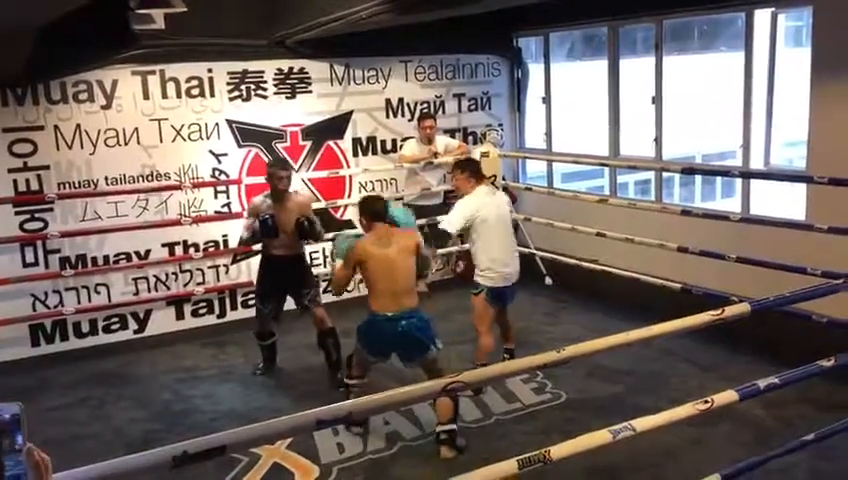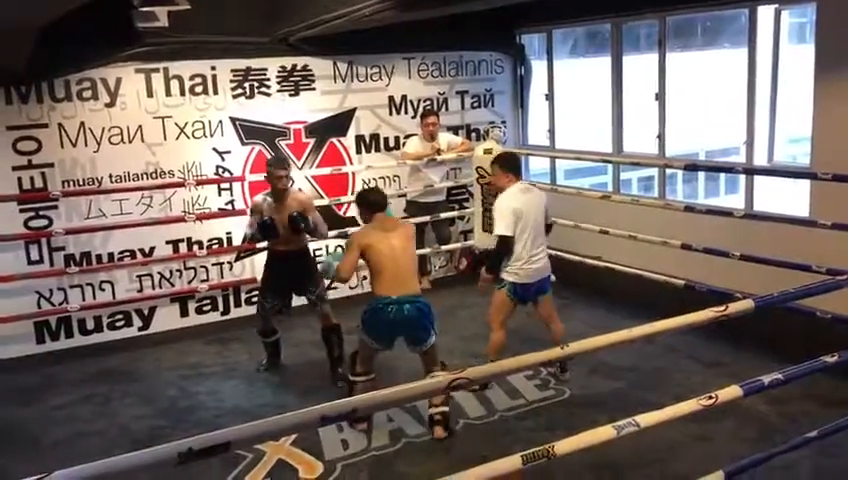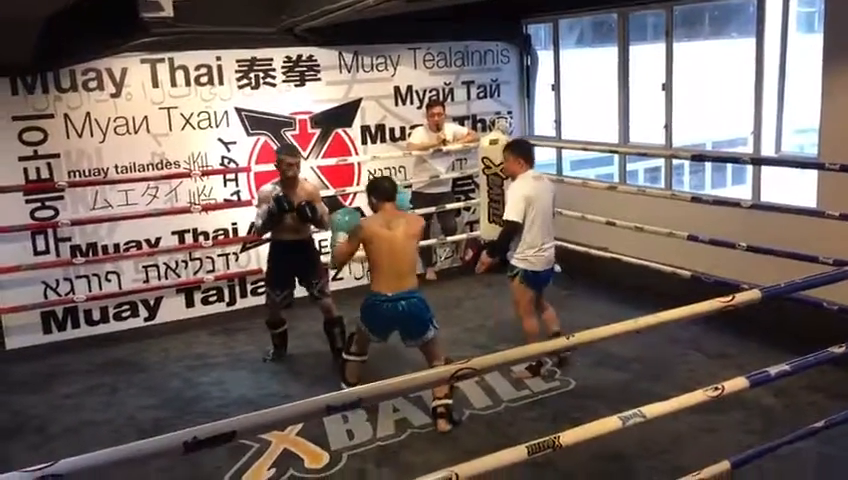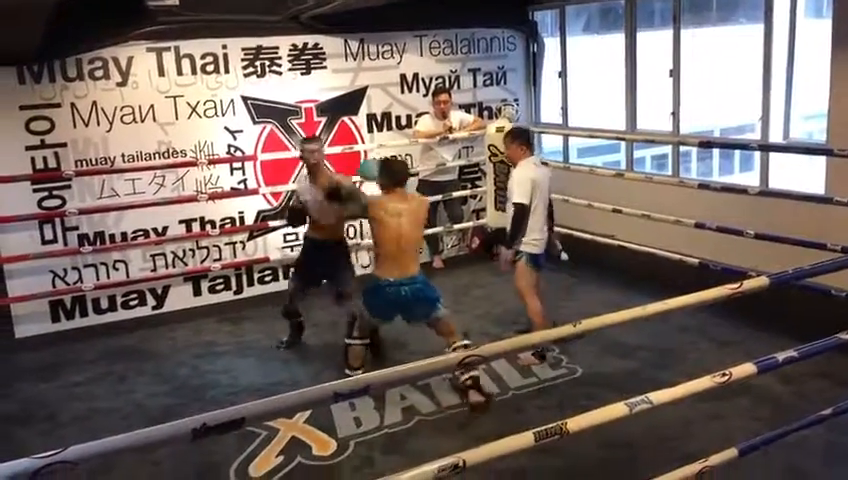
dt=0.4s
person 1, frame 1
left shoulder: (358, 246)
right shoulder: (411, 236)
left elbow: (337, 288)
right elbow: (425, 267)
left wrist: (340, 259)
left hip: (379, 323)
right hip: (412, 320)
left knee: (357, 366)
right knee: (440, 378)
left ankle: (354, 418)
right ankle: (447, 440)
person 1, frame 2
left shoulder: (361, 236)
right shoulder: (409, 229)
left elbow: (343, 275)
left wrist: (330, 268)
left hip: (383, 308)
right hip: (416, 305)
left knee: (363, 361)
right knee: (433, 365)
left ankle: (359, 417)
right ankle: (440, 422)
person 1, frame 3
left shoulder: (364, 225)
right shoulder: (417, 222)
left elbow: (337, 261)
left wrist: (340, 233)
left hip: (379, 303)
right hip: (411, 302)
left knee: (356, 345)
right knee: (436, 359)
right ankle: (442, 414)
person 1, frame 4
left shoulder: (373, 204)
right shoulder: (422, 204)
left elbow: (351, 198)
left hip: (383, 287)
right hip: (415, 285)
left knee: (360, 330)
right knee: (452, 334)
right ankle: (472, 388)
person 2, frame 1
left shoulder: (471, 204)
right shoulder: (500, 196)
left elbow: (444, 232)
left hip: (491, 276)
right hip: (510, 271)
left knee: (483, 328)
right knee: (502, 316)
right ankle: (509, 358)
person 2, frame 2
left shoulder: (505, 202)
right shoulder: (538, 194)
left elbow: (504, 244)
right elbow: (547, 227)
left wrist: (490, 270)
left hip: (516, 274)
right hip: (541, 269)
left knee: (496, 324)
right knee: (551, 318)
right ankle: (562, 365)
person 2, frame 3
left shoulder: (518, 188)
right shoulder: (546, 183)
left elbow: (511, 228)
left wrist: (491, 253)
left hip: (525, 261)
right hip: (546, 256)
left knee: (526, 313)
right knee: (541, 304)
left ankle: (537, 362)
right ankle: (560, 347)
person 2, frame 4
left shoulder: (521, 173)
right shoulder: (540, 169)
left elbow: (521, 213)
left wrist: (508, 246)
right wrist: (549, 231)
left hip: (526, 243)
right hip: (537, 239)
left knee: (528, 294)
right knee: (531, 289)
left ankle: (542, 347)
right ankle: (539, 329)
person 3, frame 1
left shoulder: (302, 202)
right shoulder: (257, 205)
left elbow: (320, 235)
right elbow: (244, 240)
left wrist: (314, 231)
right wrist: (258, 232)
left hip: (297, 264)
right hip: (270, 266)
left knee: (320, 316)
right knee: (263, 321)
left ankle: (336, 369)
right ankle: (269, 360)
person 3, frame 2
left shoulder: (303, 200)
right shoulder: (259, 203)
left elbow: (323, 231)
right elbow: (250, 235)
left wrist: (308, 227)
right wrist: (258, 233)
left hip: (302, 260)
right hip: (276, 262)
left knee: (325, 312)
right knee: (264, 316)
left ankle: (337, 365)
right ankle: (273, 357)
person 3, frame 3
left shoulder: (310, 190)
right shoulder: (266, 192)
left elbow: (326, 224)
right elbow: (259, 230)
left wrist: (314, 217)
right wrist: (272, 214)
left hip: (306, 249)
right hip: (279, 251)
left knee: (326, 304)
right knee: (274, 307)
left ankle: (341, 354)
right ankle: (279, 347)
person 3, frame 4
left shoulder: (338, 182)
right shoulder: (302, 188)
right elbow: (296, 217)
right wrist: (294, 215)
left hip: (335, 249)
right hip: (312, 249)
left knee: (349, 306)
right knee: (290, 299)
left ankle: (371, 344)
right ankle: (295, 333)
person 4, frame 1
left shoulder: (443, 141)
right shoulder: (411, 144)
left elbow: (466, 149)
right elbow: (402, 161)
left wrist: (446, 157)
right wrist: (427, 156)
left hip: (437, 203)
right hip: (413, 204)
left knee: (442, 241)
person 4, frame 2
left shoulder: (446, 138)
right shoulder: (414, 141)
left elbow: (468, 145)
right elbow: (405, 157)
left wrist: (449, 153)
right wrist: (429, 153)
left hip: (439, 199)
right hip: (416, 200)
left knee: (445, 238)
right knee: (418, 242)
right ankle: (423, 276)
person 4, frame 3
left shoulder: (452, 128)
right shoulder: (419, 131)
left elbow: (474, 136)
right elbow: (410, 148)
left wrist: (456, 143)
right wrist: (435, 143)
left hip: (444, 190)
right hip: (421, 191)
left knee: (450, 228)
right knee: (423, 232)
right ankle: (429, 267)
person 4, frame 4
left shoulder: (458, 116)
right shoulder: (425, 119)
left elbow: (480, 123)
right elbow: (417, 136)
left wrist: (461, 132)
right wrist: (442, 131)
left hip: (450, 178)
right hip: (428, 179)
left knee: (457, 217)
right knee: (430, 220)
right ankle: (436, 255)
